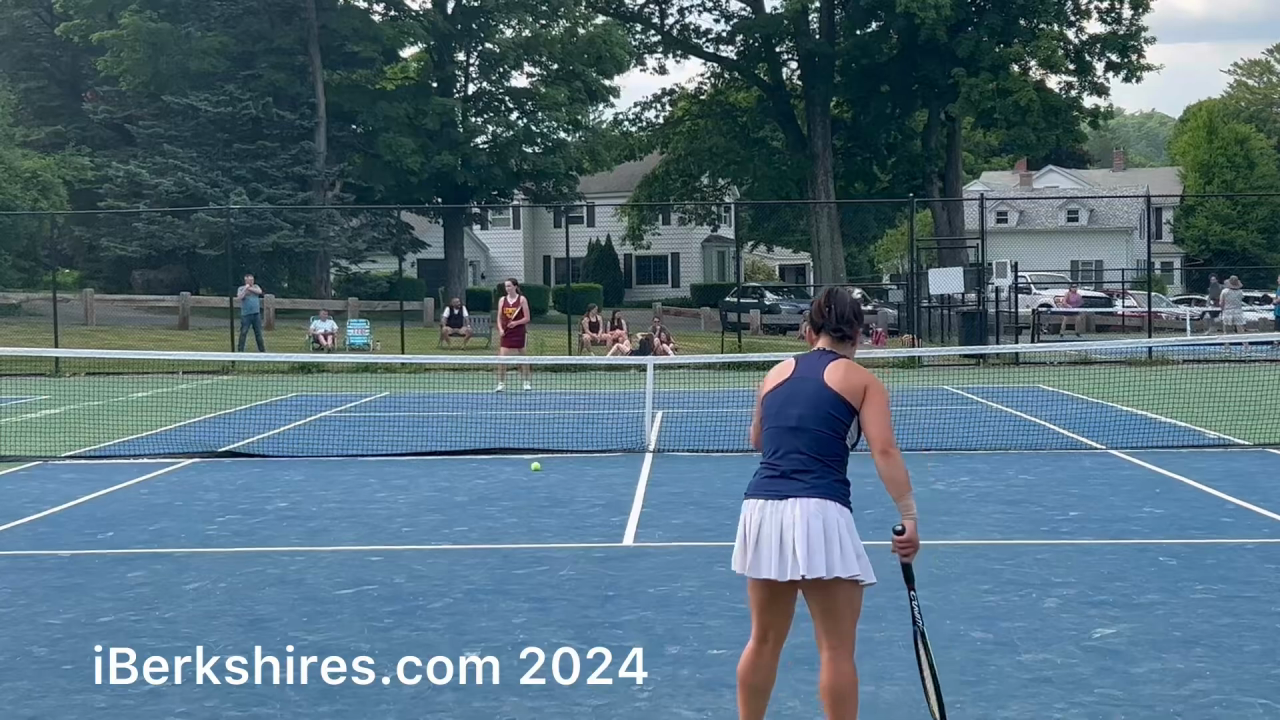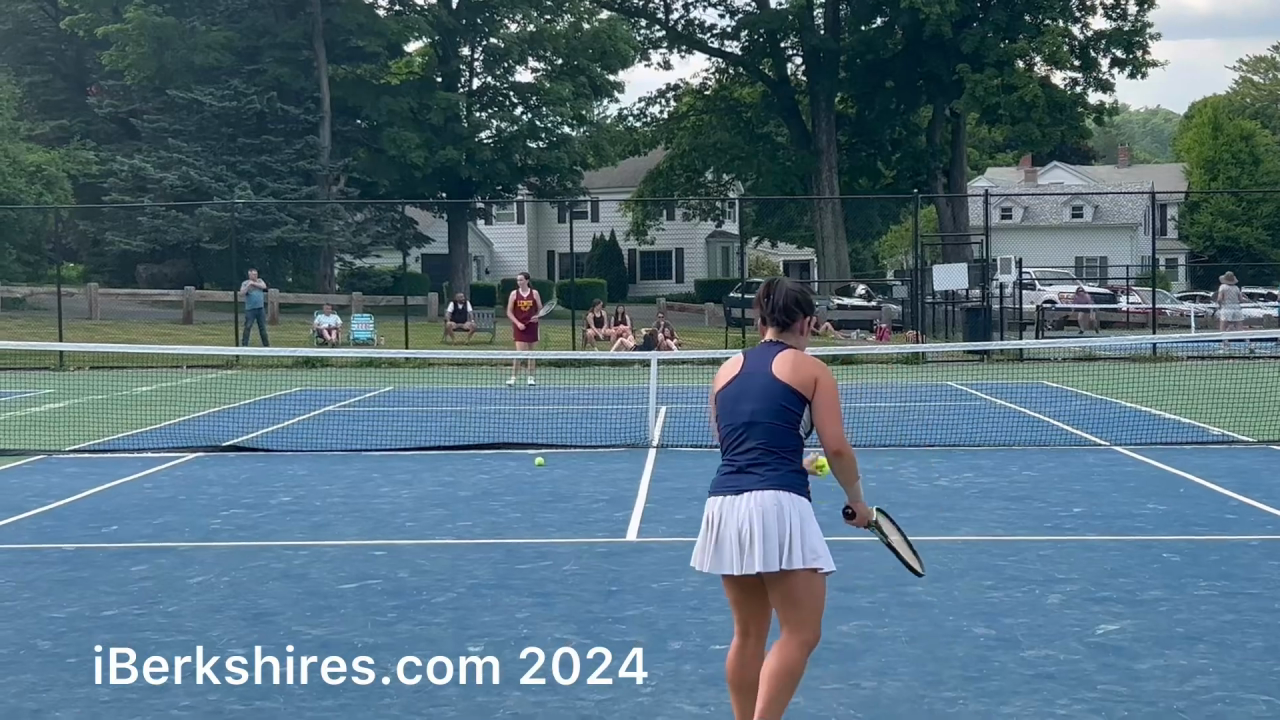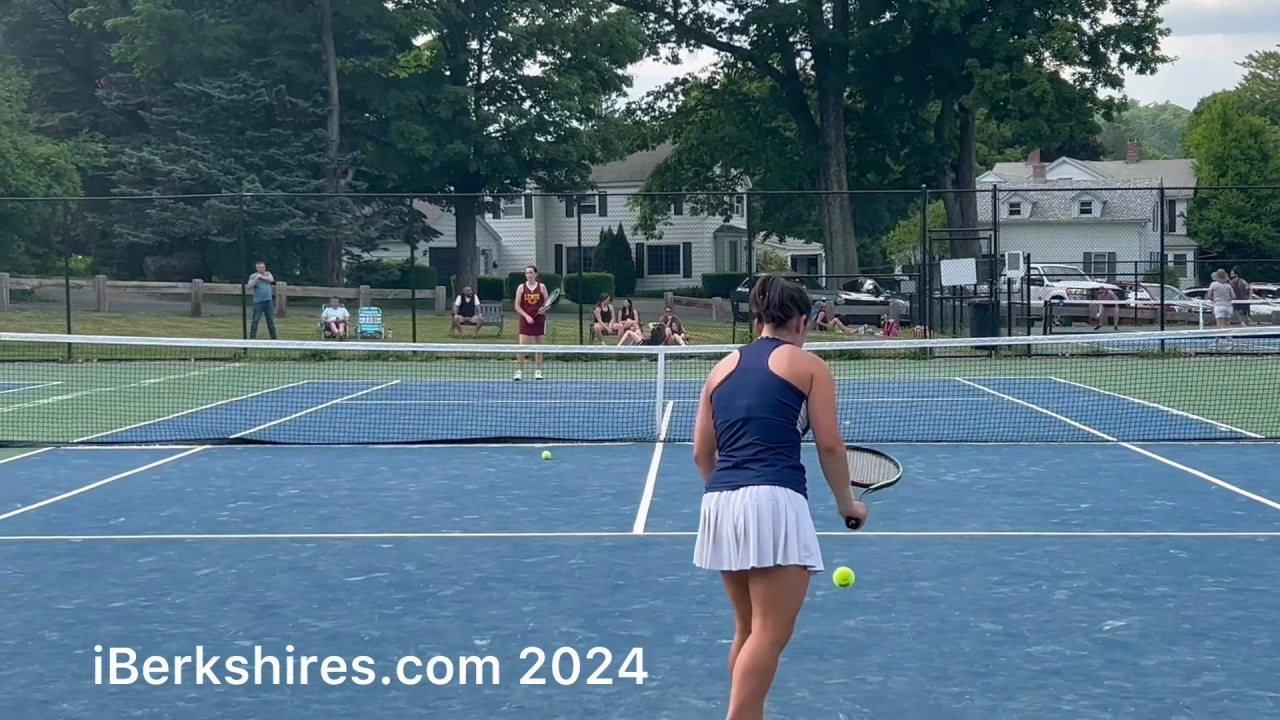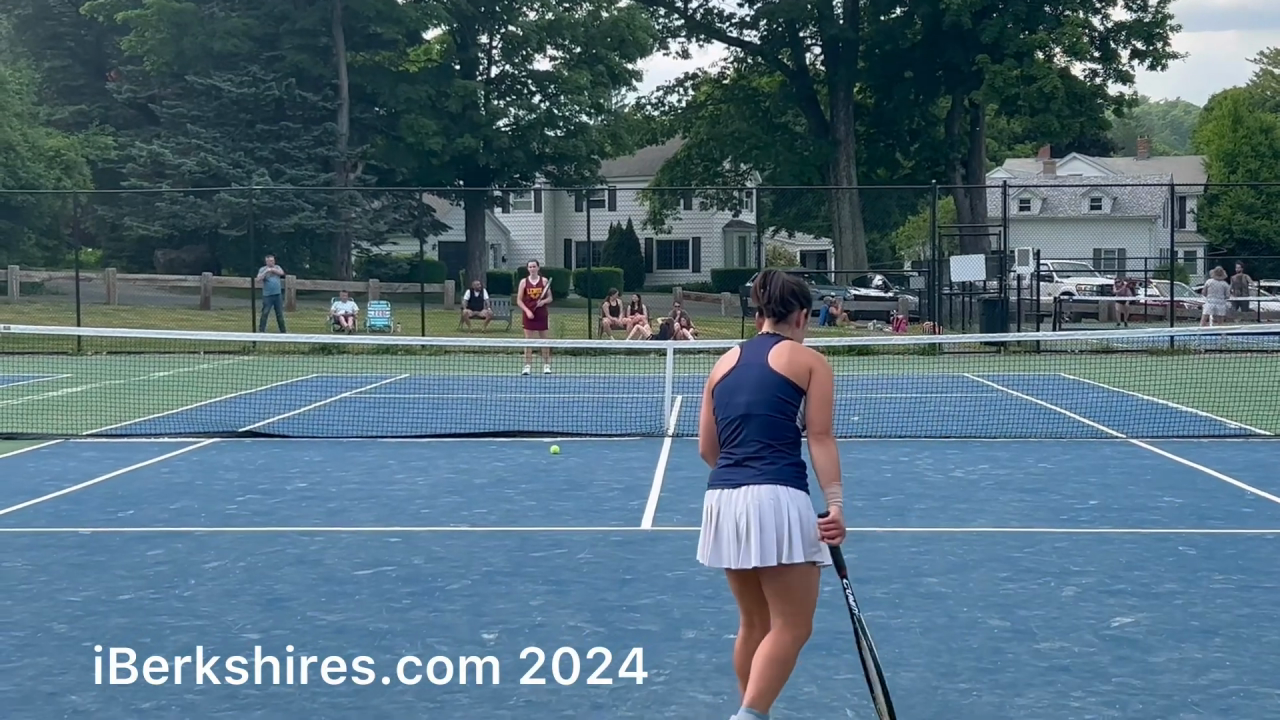
dt=0.4s
person 1, frame 1
left shoulder: (777, 373)
right shoulder: (863, 381)
right elbow: (884, 451)
right wrist: (909, 517)
left hip: (761, 509)
right hip: (818, 515)
left knee: (764, 639)
right knee: (837, 649)
person 1, frame 2
left shoulder: (726, 370)
right shoulder: (811, 370)
right elbow: (837, 448)
right wrist: (858, 501)
left hip: (724, 506)
right hip: (778, 506)
left knee: (748, 634)
right knee: (800, 634)
person 1, frame 3
left shoulder: (722, 367)
right shoulder: (809, 365)
left elbow: (701, 452)
right elbow: (829, 445)
right wrist: (847, 502)
left hip: (719, 502)
right hip: (774, 501)
left knee: (748, 629)
right knee: (770, 633)
person 1, frame 4
left shoulder: (725, 362)
right shoulder: (810, 361)
right elbow: (820, 438)
right wrist: (835, 504)
left hip: (722, 499)
right hip: (777, 499)
left knee: (753, 624)
right knee: (790, 628)
